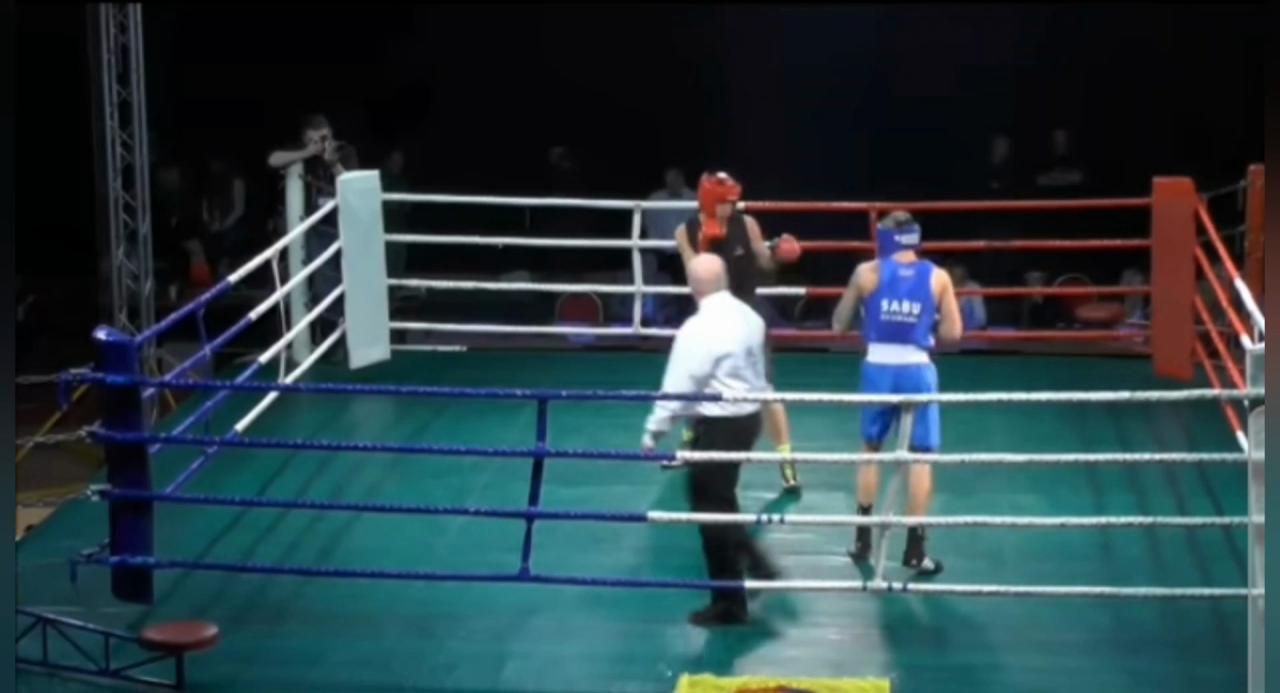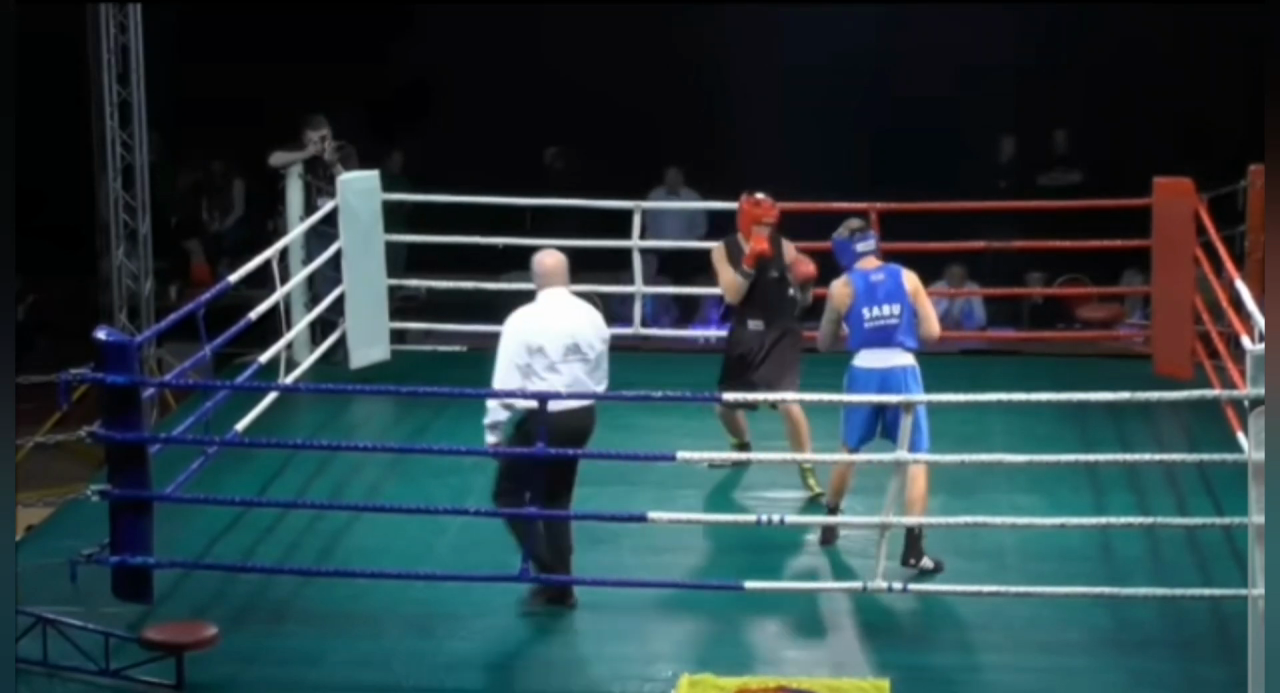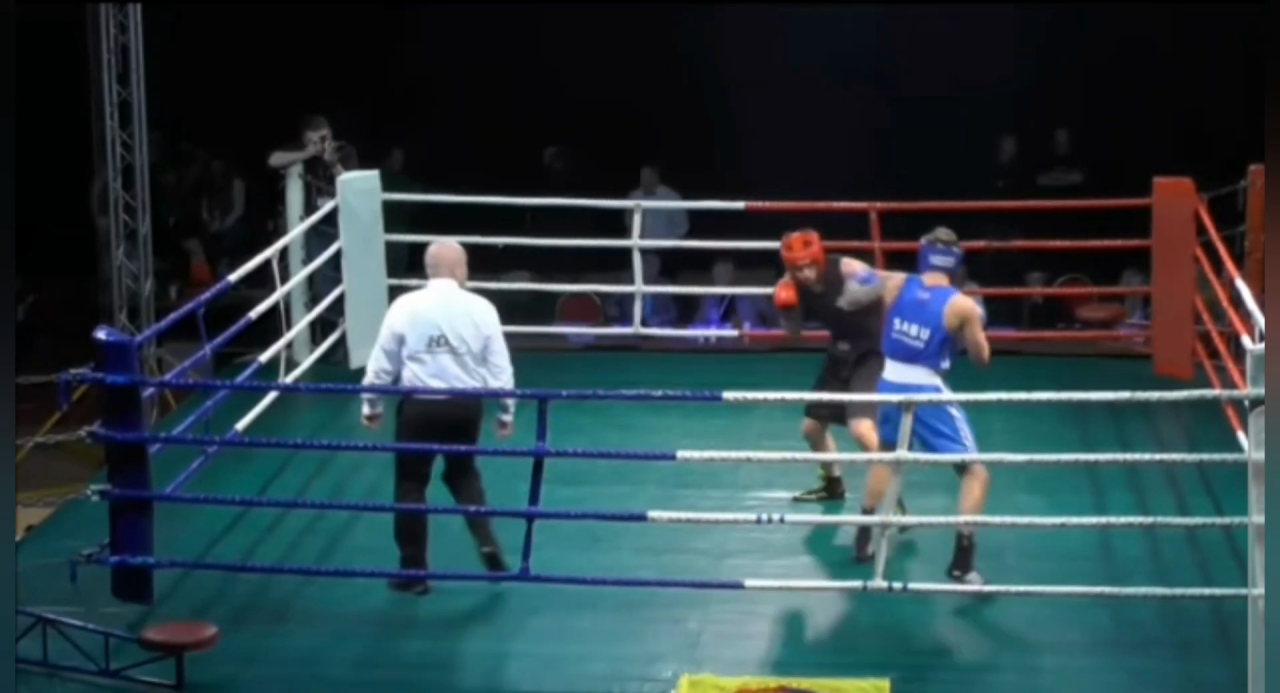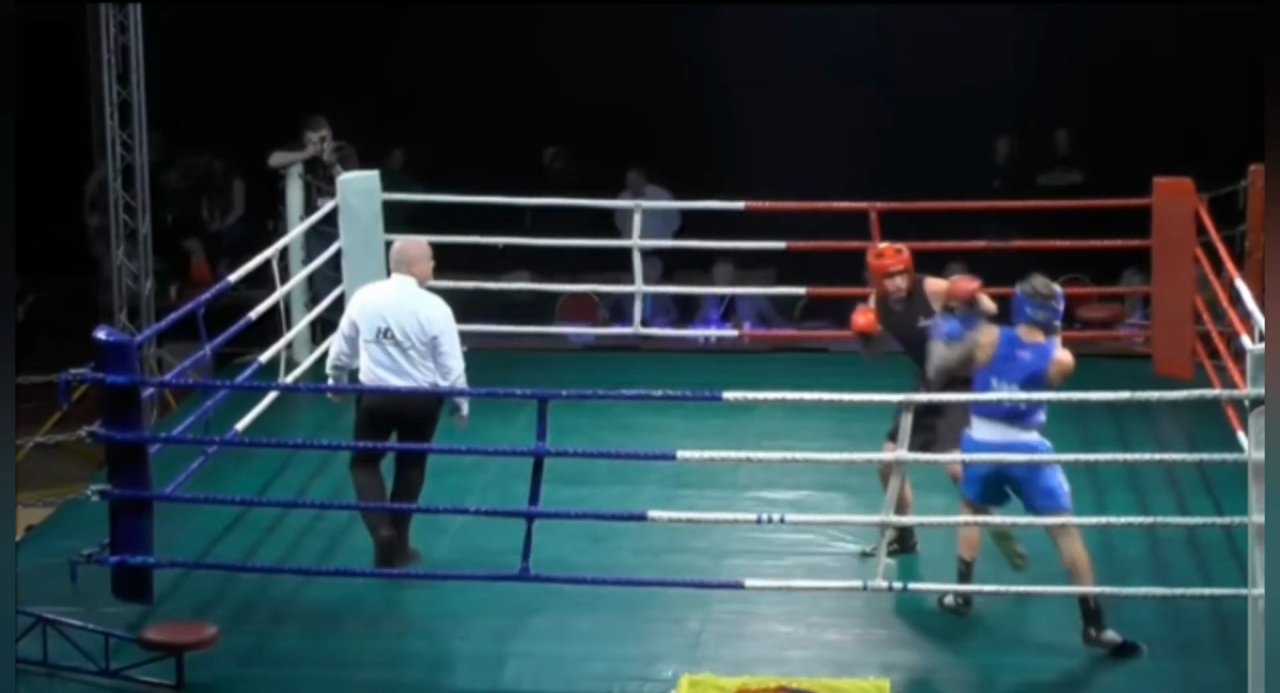
dt=0.5s
person 1, frame 1
left shoulder: (867, 272)
right shoulder: (938, 278)
left elbow: (840, 325)
right elbow: (952, 333)
left hip: (876, 369)
right hip: (917, 371)
left knee: (871, 451)
right knee: (920, 458)
left ankle: (863, 537)
right ankle: (915, 548)
person 1, frame 2
left shoulder: (841, 287)
right shoulder: (907, 278)
left elbow: (825, 344)
right elbow: (932, 332)
left hip: (863, 373)
right hip: (902, 372)
left knee: (849, 452)
right knee: (915, 460)
left ankle: (830, 525)
right ankle: (913, 548)
person 1, frame 3
left shoulder: (895, 284)
right shoulder: (963, 306)
right elbow: (981, 357)
left hip: (890, 386)
right hip: (927, 392)
right knee: (975, 473)
left ankle: (865, 539)
right ankle: (961, 562)
person 1, frame 4
left shoulder: (986, 339)
right shoulder: (1061, 360)
left elbow: (937, 373)
left wrist: (941, 342)
right wrist: (1053, 332)
left hip: (981, 446)
right hip: (1027, 450)
left knee: (974, 510)
right knee: (1066, 532)
left ankle: (961, 591)
right ankle: (1094, 625)
person 2, frame 1
left shoulder: (699, 329)
right shoulder: (749, 317)
left elbow: (677, 387)
right elbow: (759, 373)
left wrist: (652, 432)
left hip: (718, 426)
right hip: (746, 418)
left knee: (713, 509)
right knee: (717, 502)
left ankle: (730, 603)
right ankle: (754, 566)
person 2, frame 2
left shoulder: (523, 320)
right shoulder: (592, 315)
left elbow: (505, 384)
right elbow: (600, 374)
left wrist: (495, 431)
left hip: (540, 421)
right hip: (583, 416)
left knee: (509, 497)
right knee: (555, 501)
left ankle: (551, 575)
right ankle: (557, 586)
person 2, frame 3
left shoulder: (406, 307)
right shoulder: (480, 308)
left elbow: (382, 363)
right elbow: (499, 366)
left wrist: (370, 404)
right wrist: (506, 410)
left hip: (419, 407)
right hip: (465, 406)
left knee: (410, 486)
right knee: (463, 478)
left ankle: (413, 572)
right ankle: (486, 543)
person 2, frame 4
left shoulder: (364, 298)
right shoulder: (433, 307)
left elbow: (343, 349)
right elbow: (451, 365)
left wrist: (335, 380)
right wrist: (462, 404)
left hip: (376, 397)
right hip: (421, 400)
left knee: (364, 463)
right knee: (410, 469)
left ankle: (383, 534)
right ankle: (397, 546)
person 3, frame 1
left shoulder: (746, 225)
right shoulder: (686, 231)
left elbow: (766, 264)
left wrist: (778, 252)
right wrist: (706, 247)
left ankle: (786, 460)
person 3, frame 2
left shoulder: (783, 248)
right shoulder: (724, 250)
left elbow: (804, 300)
right elbow: (731, 296)
left wrist: (806, 283)
right wrist: (750, 264)
left hip: (781, 334)
right hip: (744, 334)
left knee: (788, 402)
right knee: (725, 405)
left ankle: (806, 468)
right ankle: (741, 448)
person 3, frame 3
left shoulder: (845, 269)
right shoulder: (793, 284)
right elbow: (793, 330)
right wrist: (785, 309)
left hip: (871, 355)
right hip: (841, 355)
left knee: (861, 428)
right knee: (812, 428)
right ankle: (832, 483)
person 3, frame 4
left shoulder: (932, 289)
right shoulder: (878, 303)
left elbow: (989, 311)
right elbow: (873, 351)
left wrist: (973, 297)
right wrist: (865, 333)
left hip: (961, 385)
right hip: (929, 386)
left knee: (956, 467)
right knee: (889, 461)
left ankle: (1001, 533)
right ankle: (903, 535)
person 4, frame 1
left shoulder: (345, 151)
right shoulder: (302, 152)
right elbow: (273, 160)
left wrist: (334, 164)
right wrist: (306, 154)
right hip: (318, 228)
right knee: (325, 287)
person 4, frame 2
left shoulder: (345, 151)
right shoulder: (302, 151)
right elbow: (273, 160)
left wrist: (334, 164)
right wrist: (305, 154)
right hip: (318, 227)
right knee: (325, 287)
person 4, frame 3
left shoulder: (345, 152)
right shoulder: (301, 152)
right elbow: (273, 160)
left wrist: (333, 165)
right wrist: (306, 155)
right hip: (318, 227)
right knee: (325, 285)
person 4, frame 4
left shoulder: (344, 151)
right shoulder: (300, 151)
right elbow: (273, 161)
left wrist: (333, 165)
right wrist: (305, 155)
right hip: (317, 226)
right knee: (324, 284)
right ankle: (331, 330)
